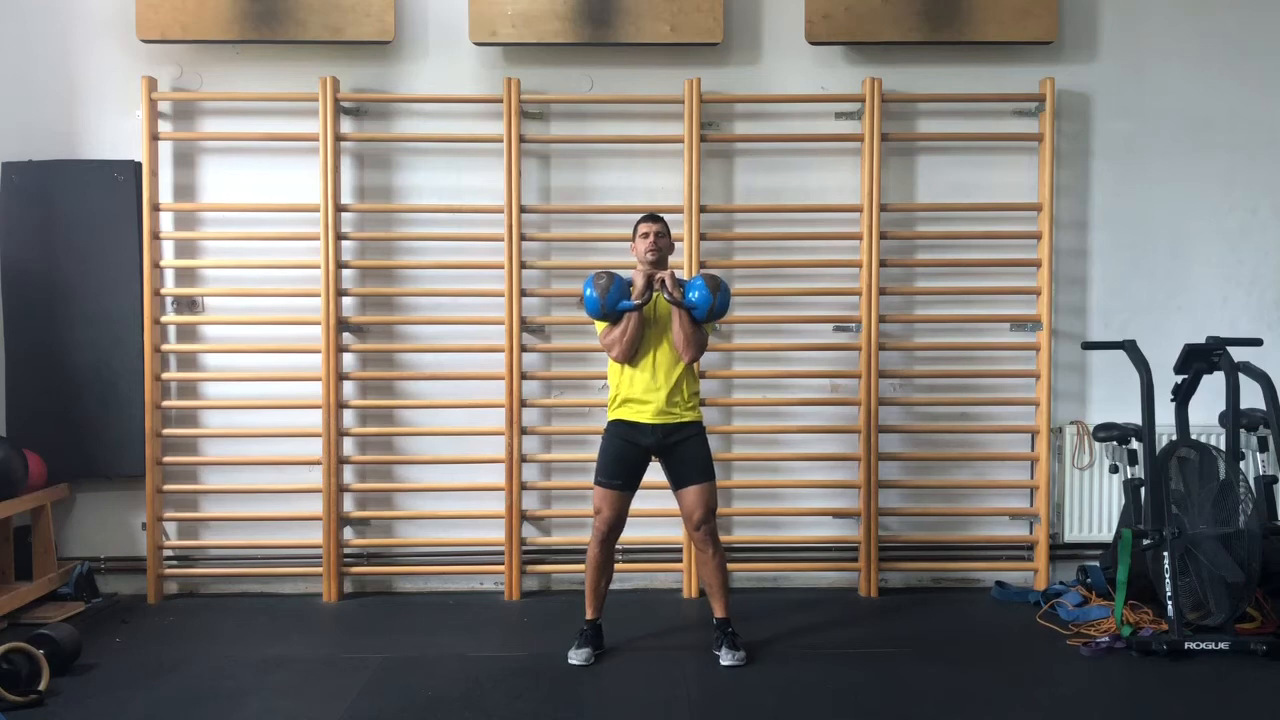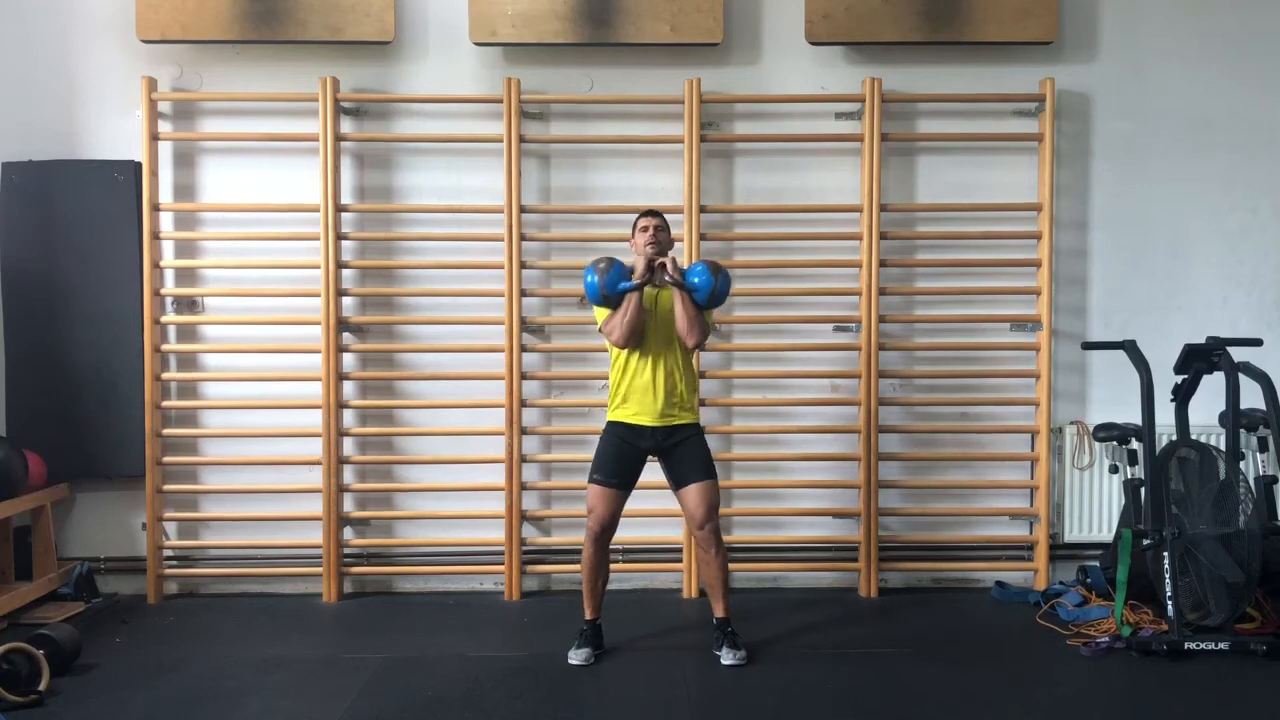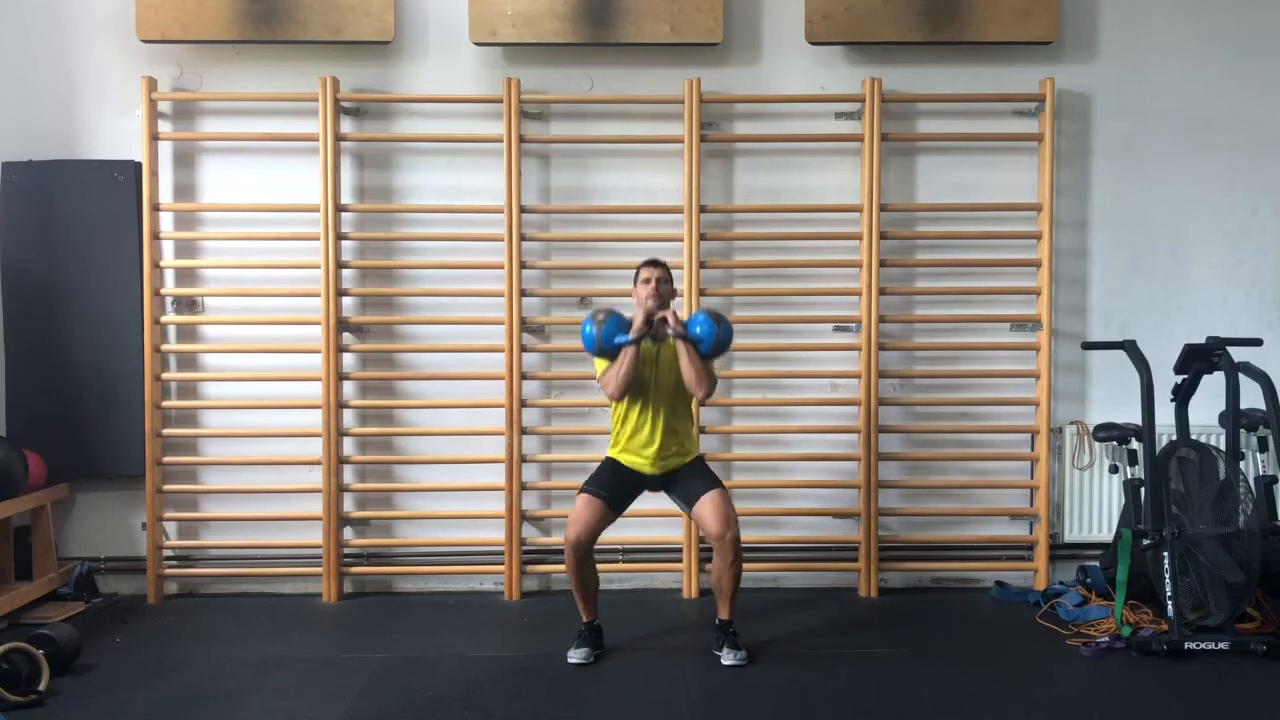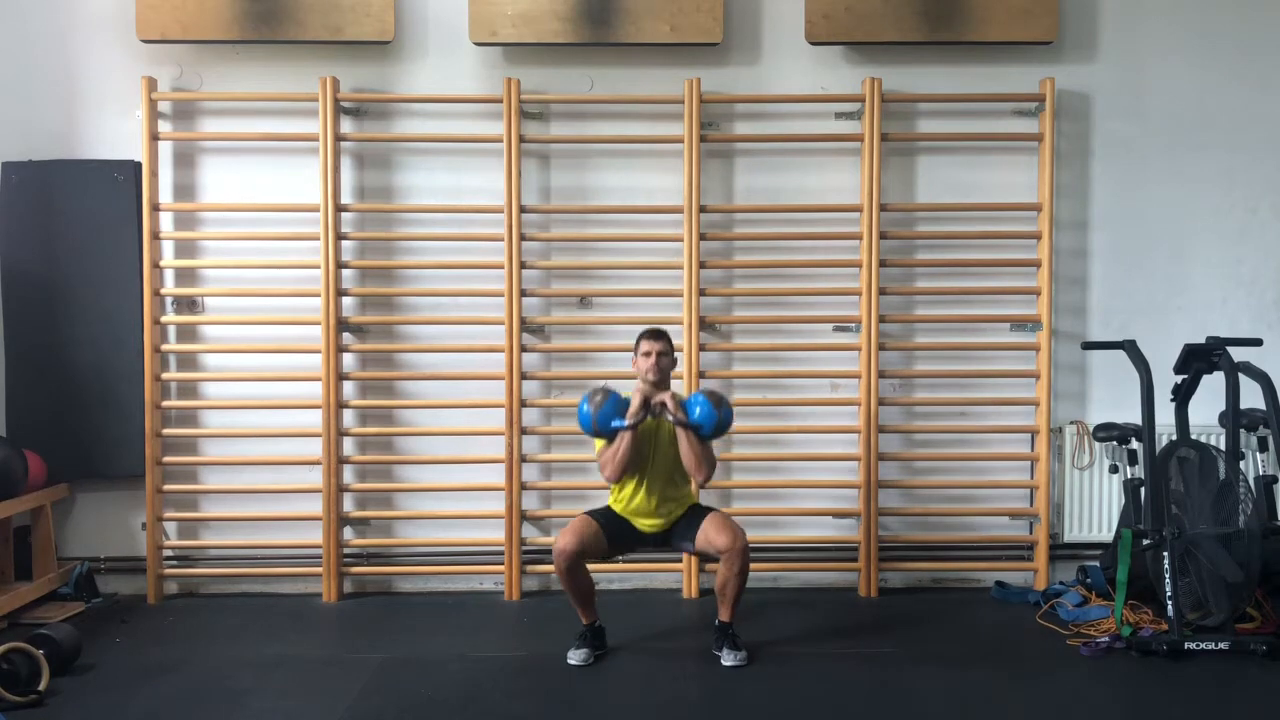
dt=0.3s
person 1, frame 1
left shoulder: (690, 294)
left elbow: (691, 353)
right elbow: (618, 352)
left wrist: (674, 296)
right wrist: (638, 296)
left hip: (682, 424)
right hip: (627, 422)
left knee: (703, 528)
right knee: (605, 528)
left ankle: (723, 628)
right ankle: (591, 628)
person 1, frame 2
left shoulder: (687, 288)
left elbow: (694, 338)
right elbow: (621, 337)
left wrist: (676, 282)
right wrist: (638, 281)
left hip: (680, 425)
right hip: (626, 423)
left knee: (706, 527)
right knee: (598, 528)
left ankle: (723, 627)
right ankle: (591, 628)
person 1, frame 3
left shoulder: (689, 339)
left elbow: (703, 391)
right elbow: (615, 391)
left wrist: (679, 332)
right wrist: (635, 333)
left hip: (681, 462)
right hip: (626, 461)
left knee: (726, 533)
right knee: (576, 537)
left ankle: (725, 630)
right ankle: (590, 629)
person 1, frame 4
left shoulder: (688, 410)
left elbow: (702, 475)
right elbow: (611, 473)
left wrist: (679, 417)
right wrist: (633, 417)
left hip: (679, 514)
right hip: (625, 515)
left knee: (735, 543)
right knee: (565, 548)
left ankle: (724, 629)
right ankle: (591, 629)
